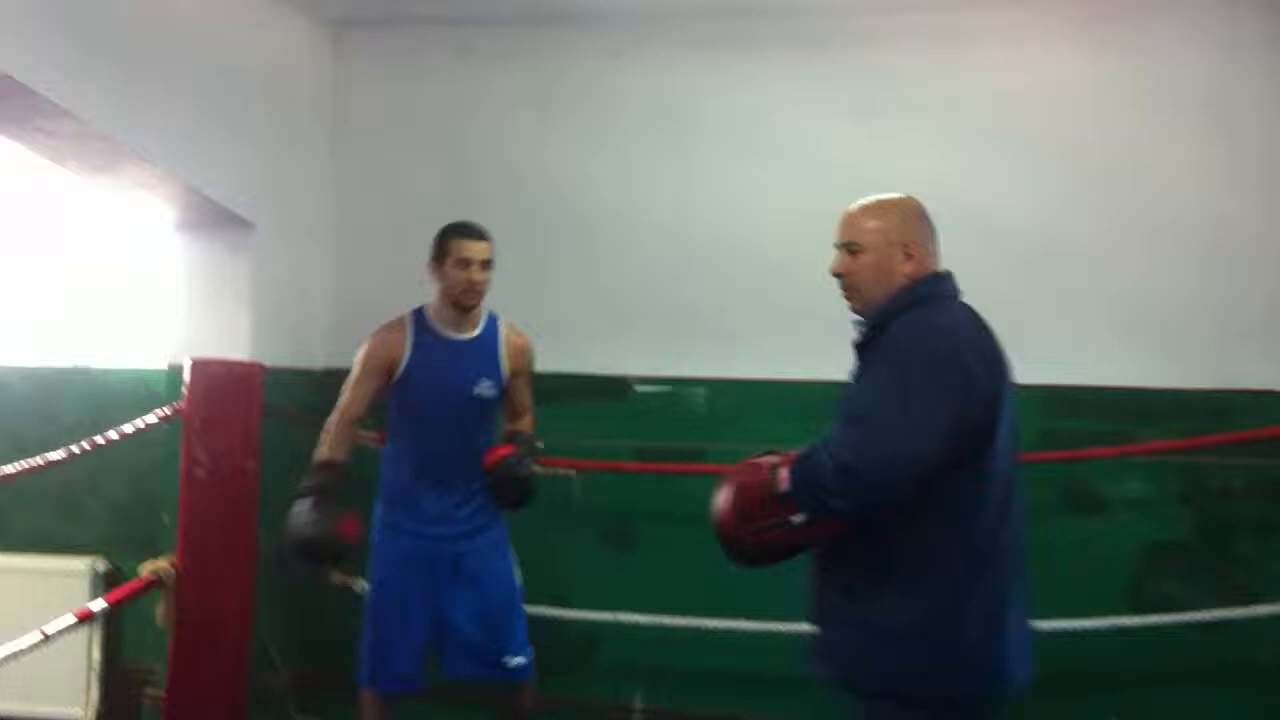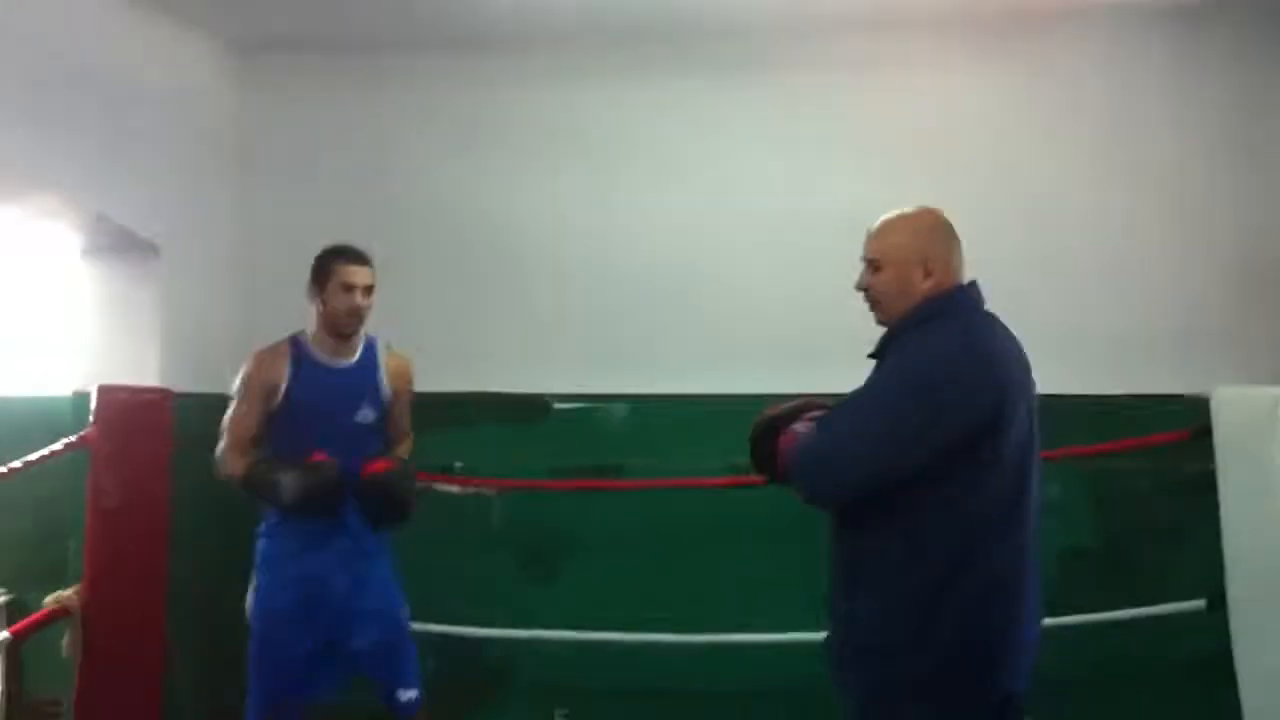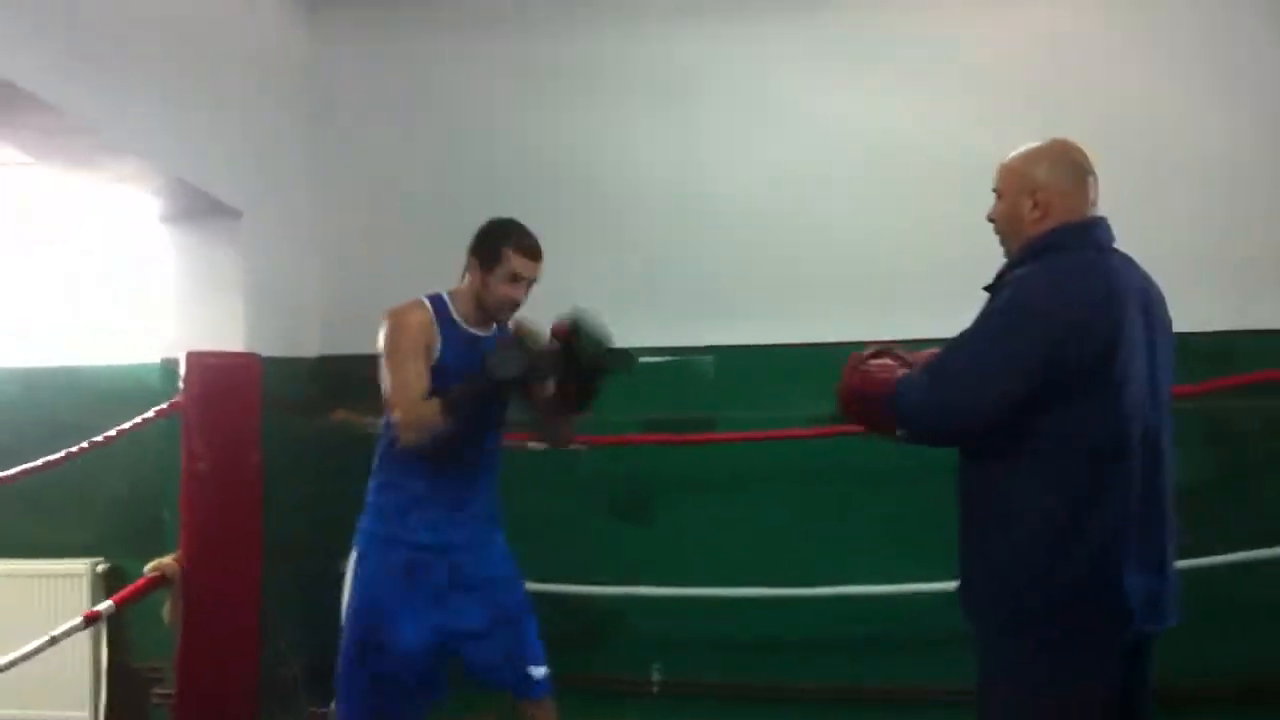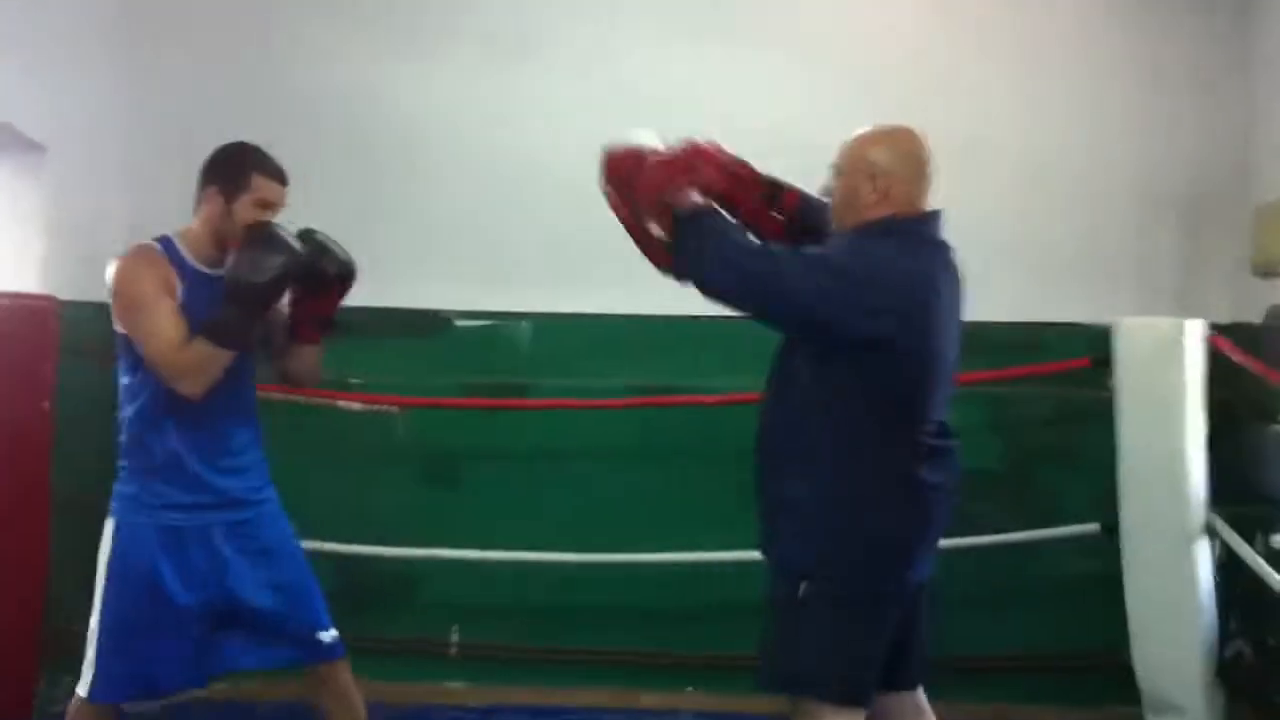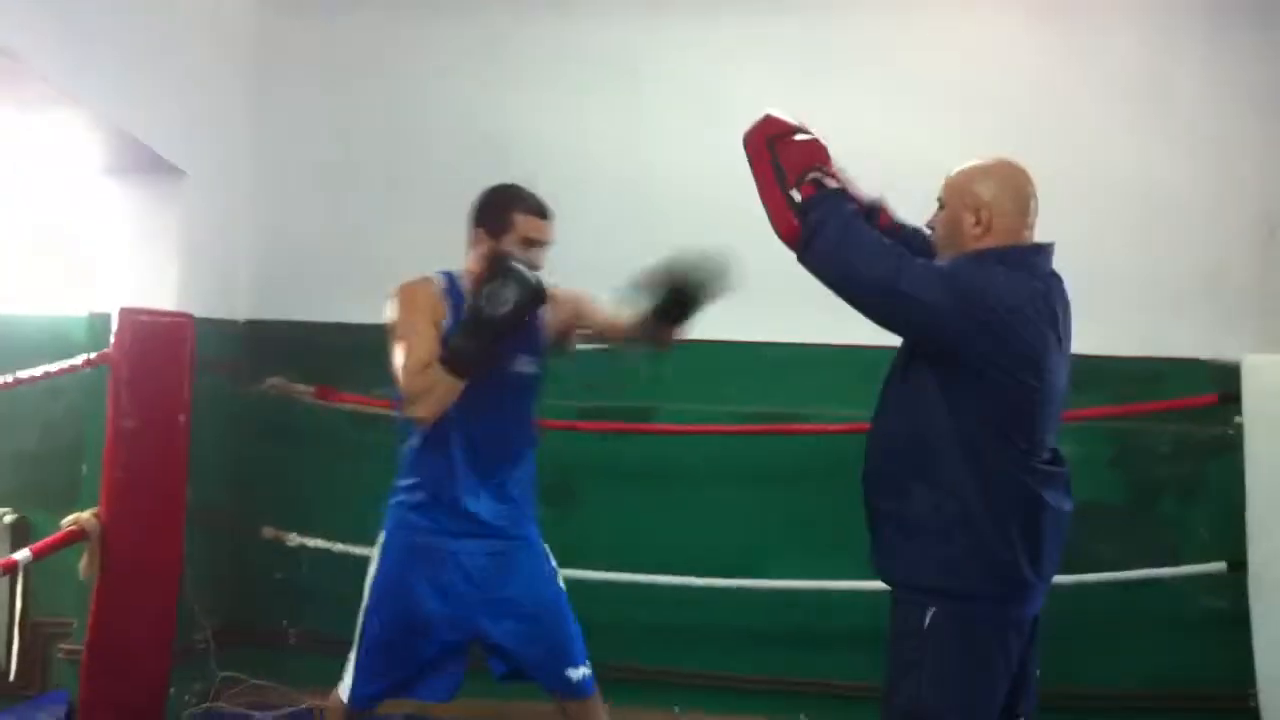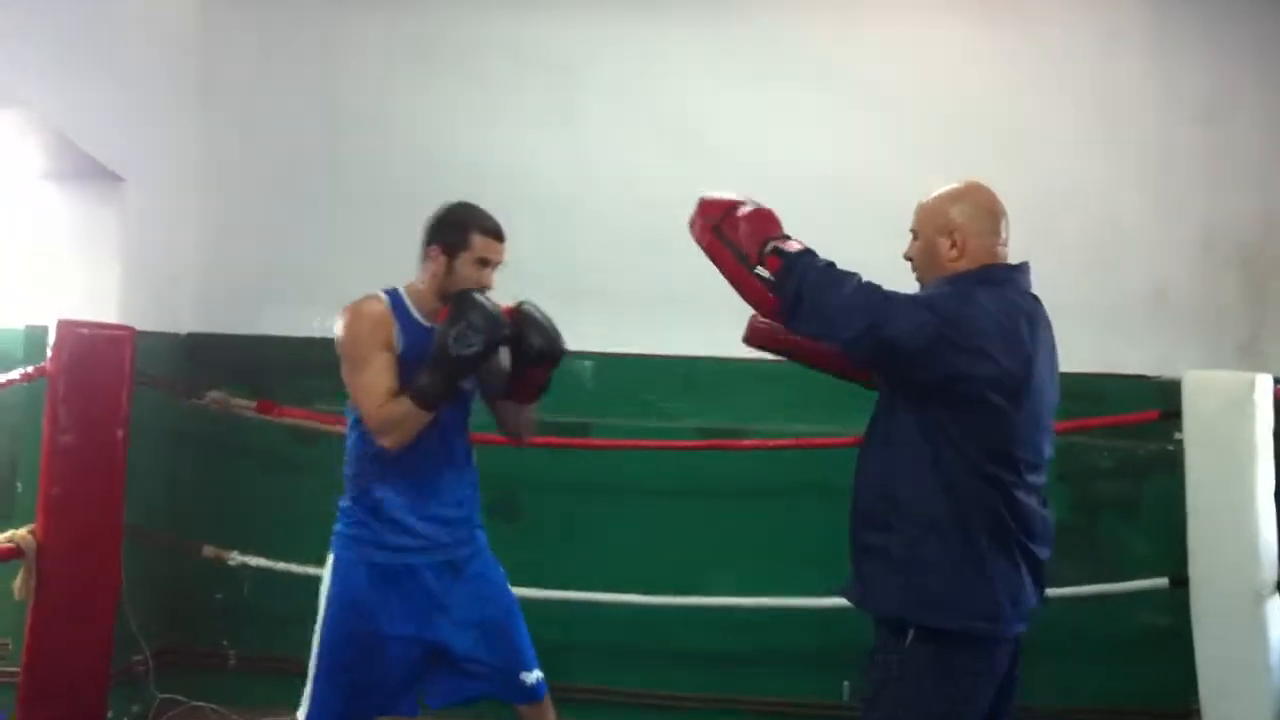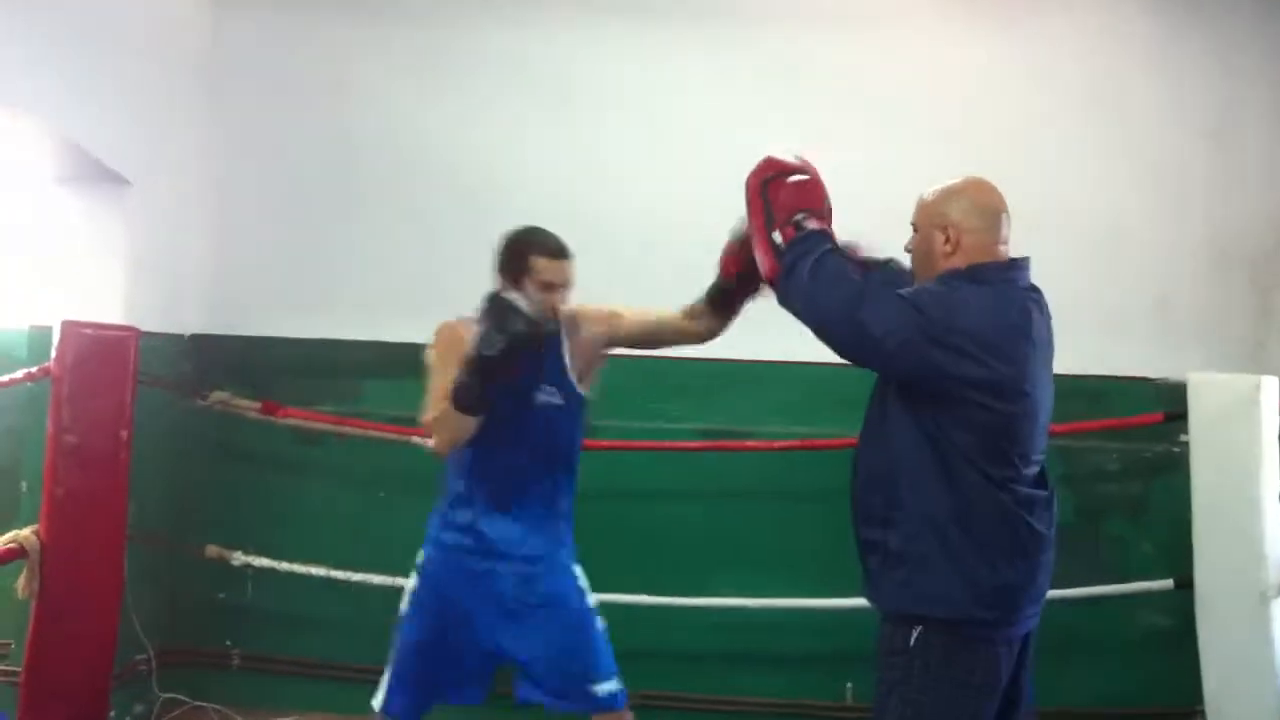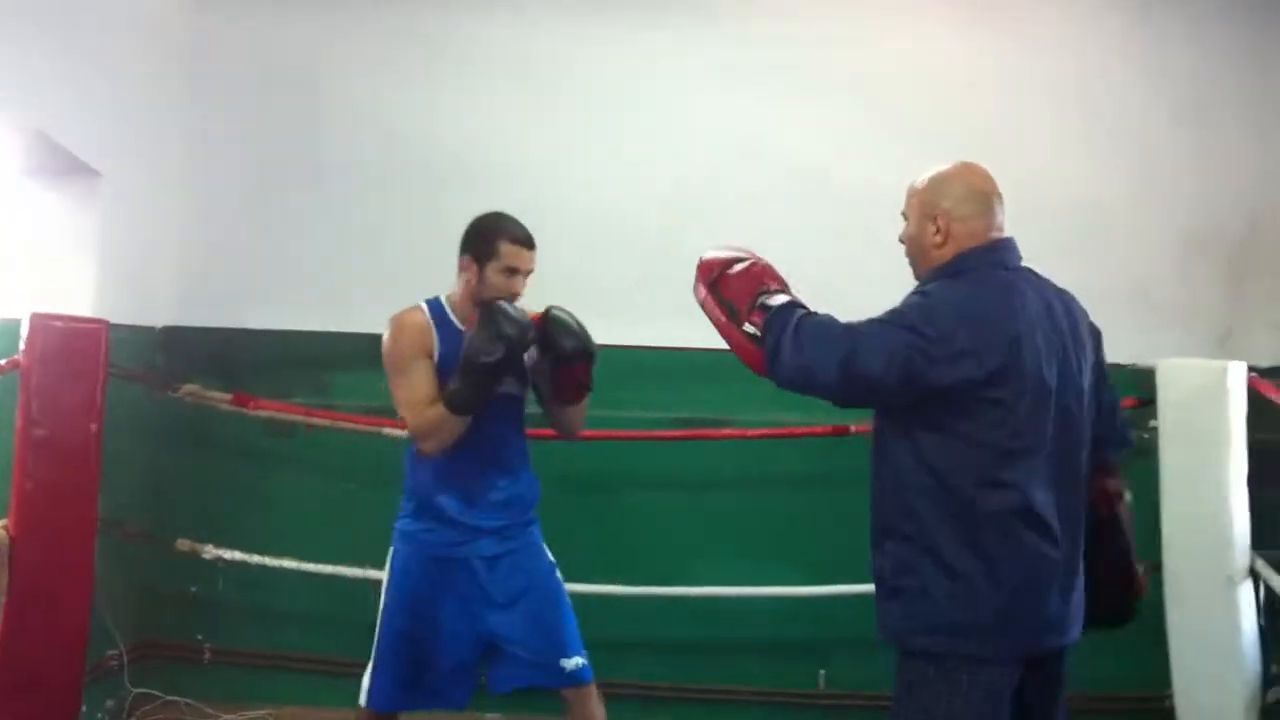
dt=0.7s
person 1, frame 1
left shoulder: (931, 341)
right shoulder: (923, 335)
left elbow: (864, 467)
right elbow: (886, 457)
left wrist: (780, 482)
right wrist: (806, 493)
left hip: (926, 632)
right hip: (932, 624)
person 1, frame 2
left shoulder: (939, 356)
right shoulder: (976, 344)
left elbow: (837, 470)
left wrist: (797, 445)
right wrist: (827, 431)
left hip: (926, 632)
right hip: (965, 623)
person 1, frame 3
left shoulder: (1047, 290)
right shoulder: (1129, 282)
left elbow: (945, 407)
left wrist: (887, 390)
right wrist: (932, 369)
left hip: (1050, 575)
right hip: (1119, 563)
person 1, frame 4
left shoulder: (875, 273)
right shoulder: (915, 260)
left elbow: (748, 274)
left wrist: (679, 202)
right wrist: (750, 186)
left hip: (846, 524)
right hip: (883, 516)
person 1, frame 5
left shoulder: (984, 299)
right shoulder: (1023, 289)
left elbow: (870, 273)
right elbow: (912, 263)
left wrist: (812, 188)
right wrist: (843, 203)
left hip: (961, 562)
right hip: (999, 552)
person 1, frame 6
left shoulder: (970, 320)
right shoulder: (1011, 313)
left elbow: (863, 319)
right elbow: (894, 340)
left wrist: (772, 250)
left hip: (942, 591)
right hip: (986, 582)
person 1, frame 7
left shoulder: (962, 318)
right shoulder: (1015, 303)
left elbow: (849, 313)
right elbow: (895, 292)
left wrist: (798, 228)
right wrist: (835, 251)
left hip: (950, 590)
right hip: (999, 582)
person 1, frame 8
left shoulder: (953, 313)
right shoulder: (1062, 310)
left elbow: (845, 362)
right elbow: (1105, 442)
left wrist: (765, 306)
left hip: (964, 601)
right hip: (1044, 590)
person 2, frame 1
left shoulder: (513, 347)
right shoulder: (394, 340)
right elbow: (343, 421)
left wrist: (518, 455)
right wrist: (316, 491)
left hip: (480, 527)
right hip: (405, 526)
left knee: (514, 671)
right knee: (385, 673)
person 2, frame 2
left shoulder: (392, 369)
right shoulder: (271, 367)
right elbow: (230, 455)
left wrist: (396, 475)
right wrist: (277, 482)
left hip: (362, 550)
right hip: (288, 552)
person 2, frame 3
left shoulder: (519, 337)
right shoulder: (412, 323)
left elbow: (555, 427)
right elbow: (409, 428)
right wrist: (481, 384)
left hip: (476, 540)
right hip: (396, 541)
person 2, frame 4
left shoulder: (260, 267)
right shoulder: (143, 268)
left elbow: (301, 374)
right elbow: (189, 377)
left wrist: (315, 305)
right wrist: (245, 298)
left hip: (245, 504)
right hip: (156, 511)
left knee: (325, 651)
person 2, frame 5
left shoulder: (546, 307)
right shoulder: (421, 299)
left elbow: (638, 329)
right elbow: (420, 405)
left wrist: (669, 310)
right wrist: (481, 333)
left hip: (507, 533)
right hip: (425, 530)
person 2, frame 6
left shoulder: (480, 322)
right shoulder: (369, 319)
left elbow: (517, 427)
right elbow: (387, 430)
left wrist: (530, 372)
right wrist: (446, 367)
left hip: (458, 547)
right hip: (373, 550)
person 2, frame 7
left shoulder: (585, 330)
right shoulder: (457, 339)
left elbow: (691, 327)
right elbow: (442, 438)
left wrist: (734, 282)
right wrist: (486, 368)
left hip: (542, 555)
right hip: (459, 553)
person 2, frame 8
left shoulder: (528, 328)
right shoulder: (411, 328)
left elbow: (569, 426)
right elbow: (428, 436)
left wrist: (573, 372)
right wrist: (477, 373)
left hip: (513, 538)
right hip: (431, 539)
left knee: (577, 679)
